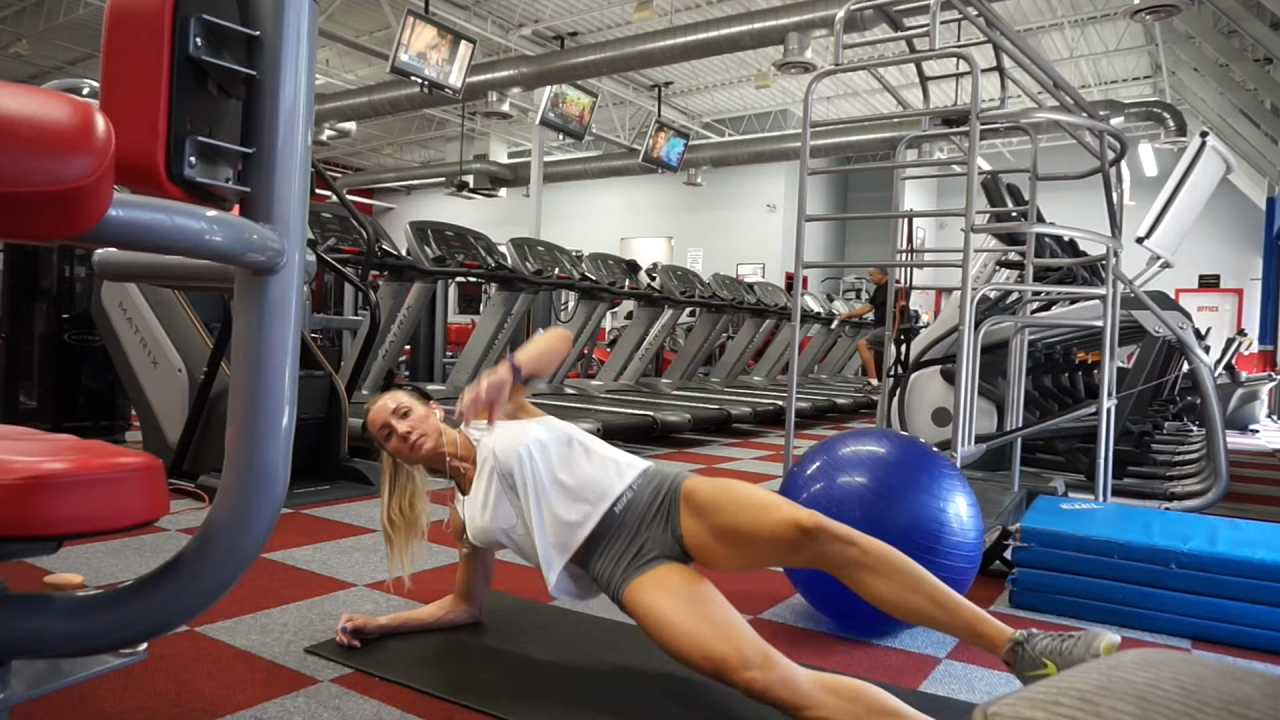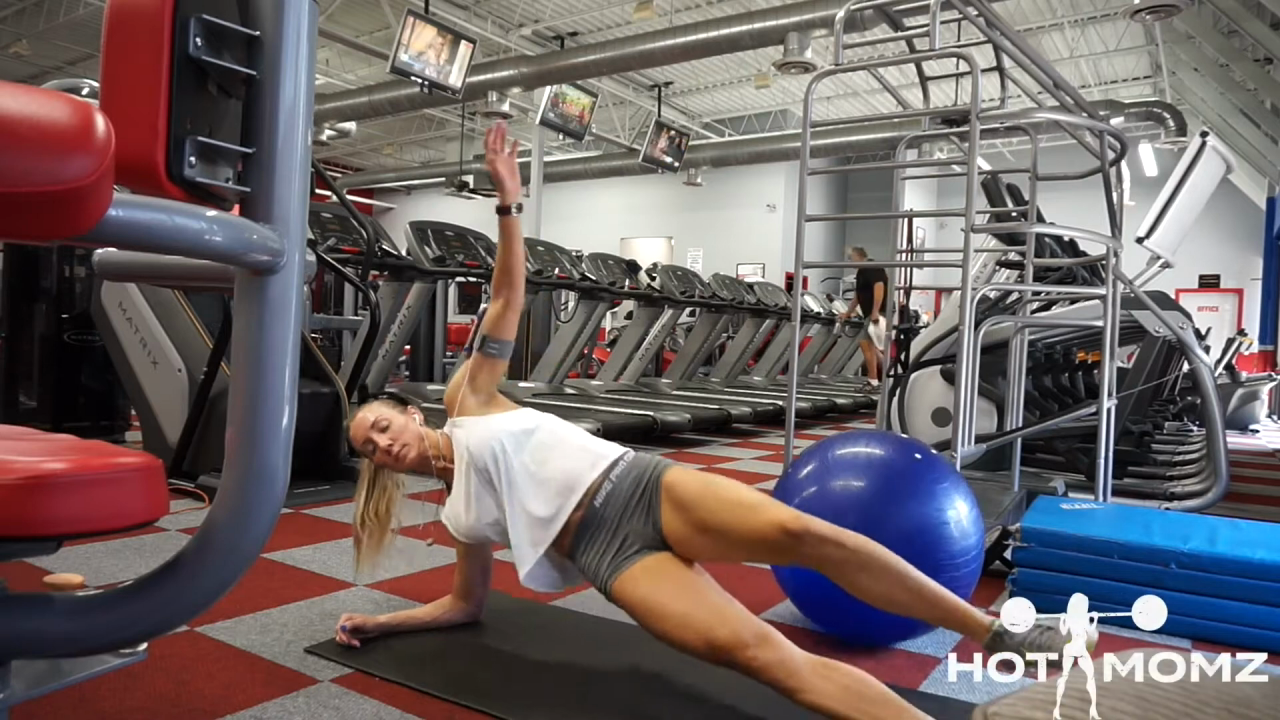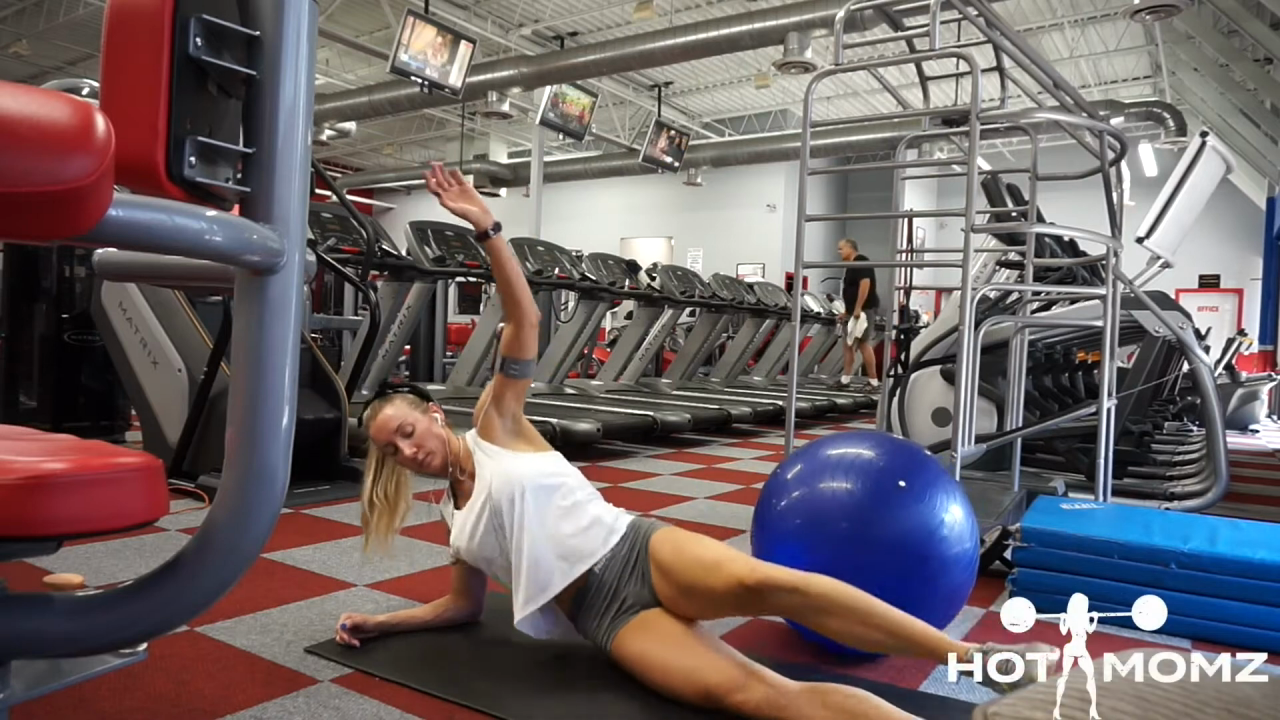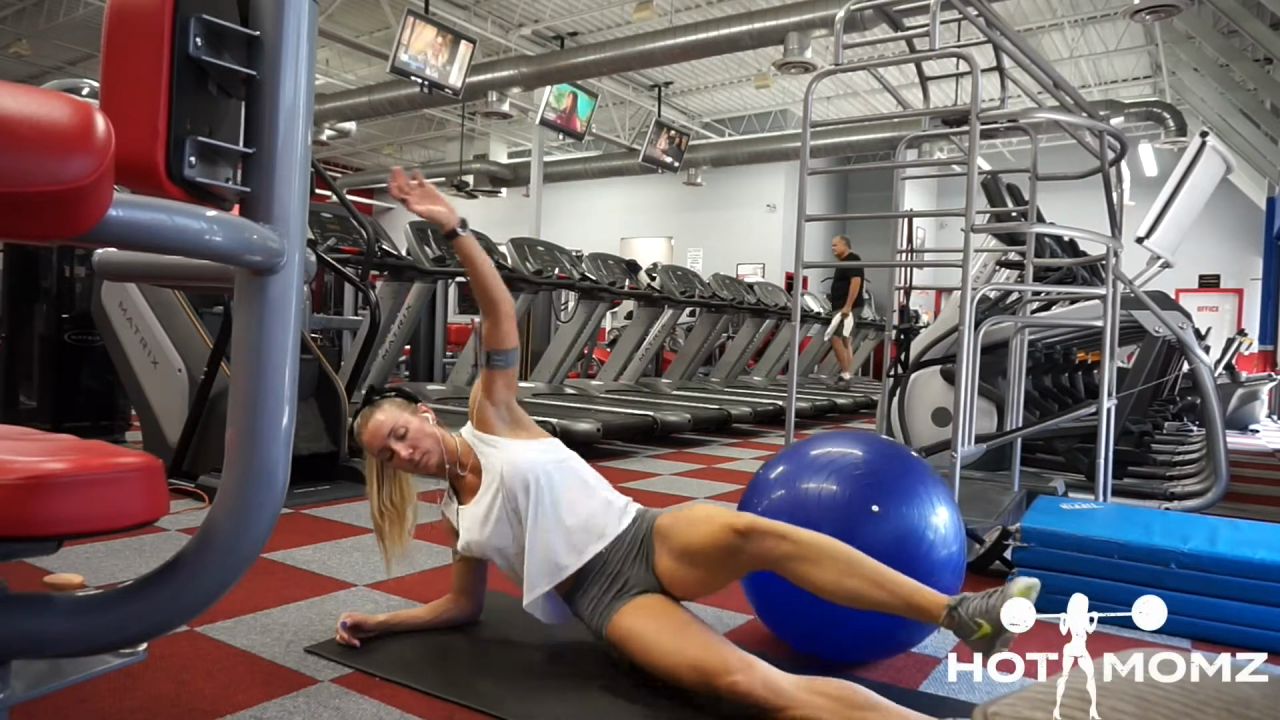
dt=0.5s
person 1, frame 1
left shoulder: (483, 405)
right shoulder: (466, 513)
left elbow: (558, 342)
right elbow: (465, 604)
left wrist: (511, 370)
right wrist: (379, 622)
left hip: (660, 497)
right hip: (629, 562)
left knee: (818, 532)
left ankle: (1017, 647)
person 1, frame 2
left shoulder: (466, 398)
right shoulder: (459, 509)
left elbow: (510, 295)
right elbow: (466, 604)
left wrist: (508, 199)
right wrist: (379, 625)
left hip: (643, 487)
right hip: (613, 552)
left knee: (803, 534)
right knee: (760, 653)
left ankle: (990, 632)
person 1, frame 3
left shoulder: (494, 423)
right shoulder: (456, 519)
left elbow: (523, 319)
right elbow: (463, 605)
left wrist: (488, 231)
right wrist: (380, 622)
left hip: (640, 551)
right hip: (609, 615)
left knee: (762, 583)
left ankle: (968, 658)
person 1, frame 4
left shoulder: (490, 416)
right shoulder: (459, 515)
left elbow: (503, 312)
right elbow: (462, 606)
left wrist: (452, 226)
right wrist: (376, 622)
left hip: (646, 538)
right hip: (609, 598)
left knee: (749, 531)
left ankle: (960, 613)
